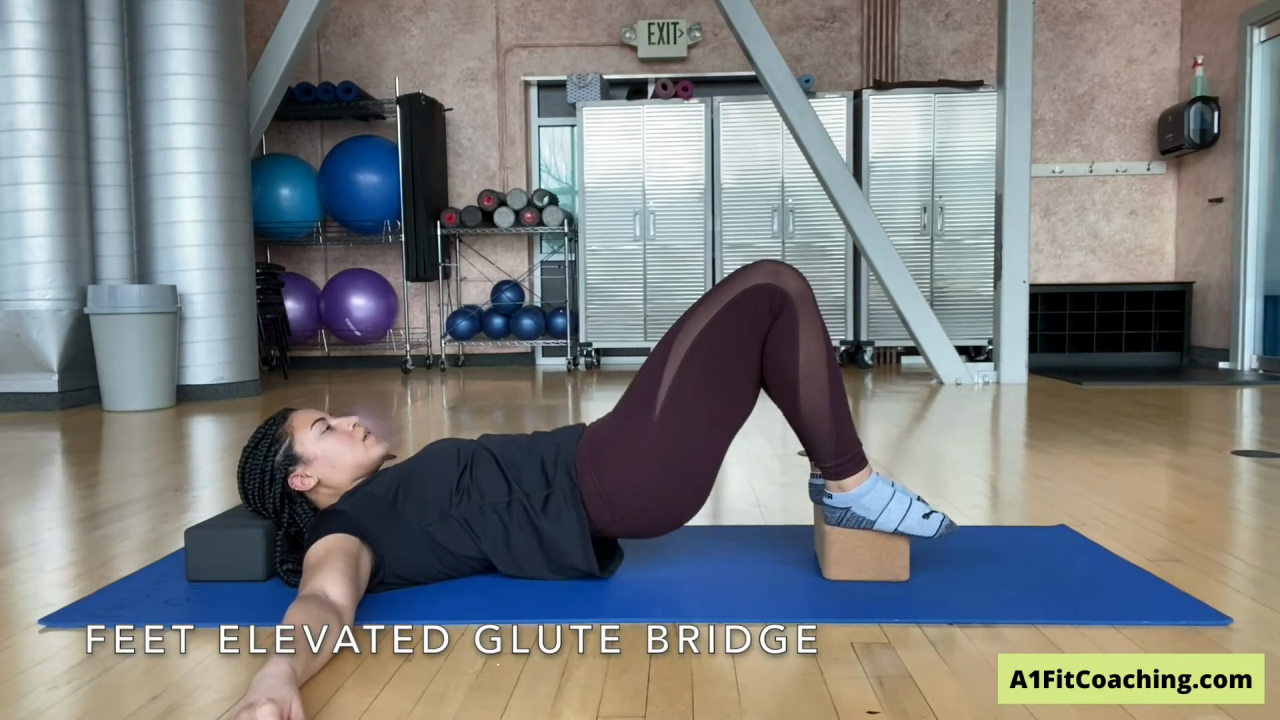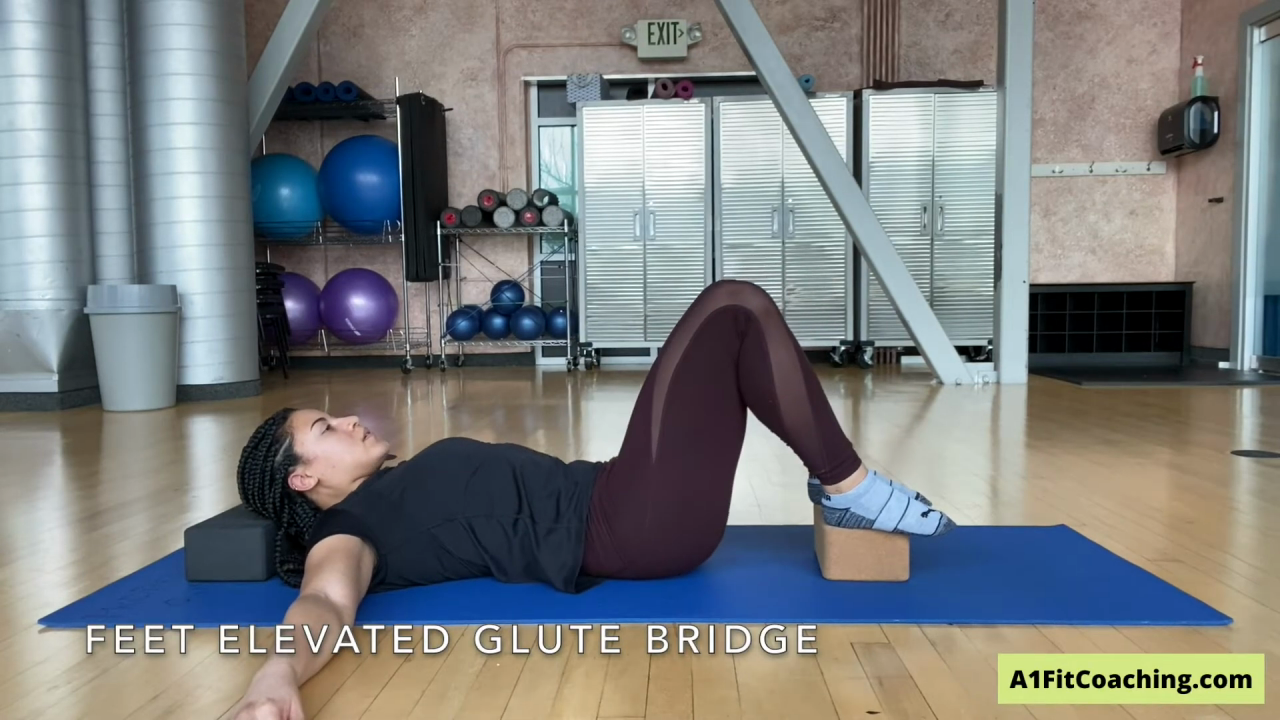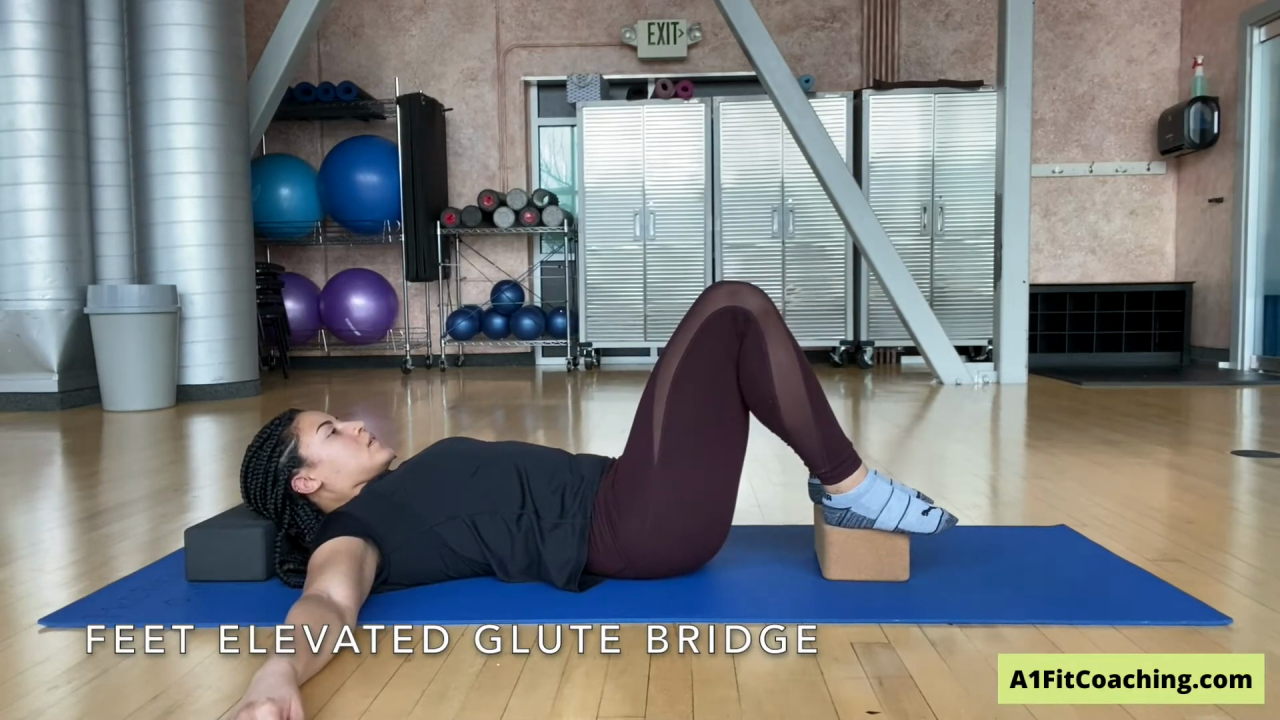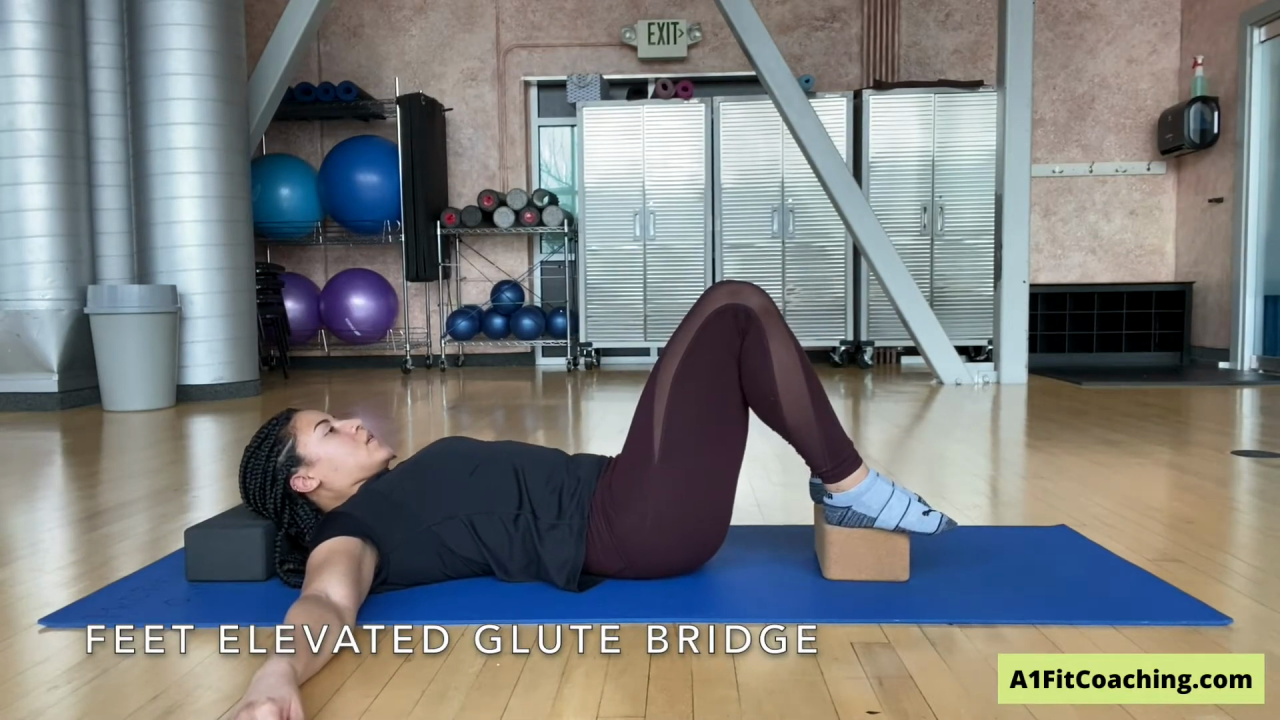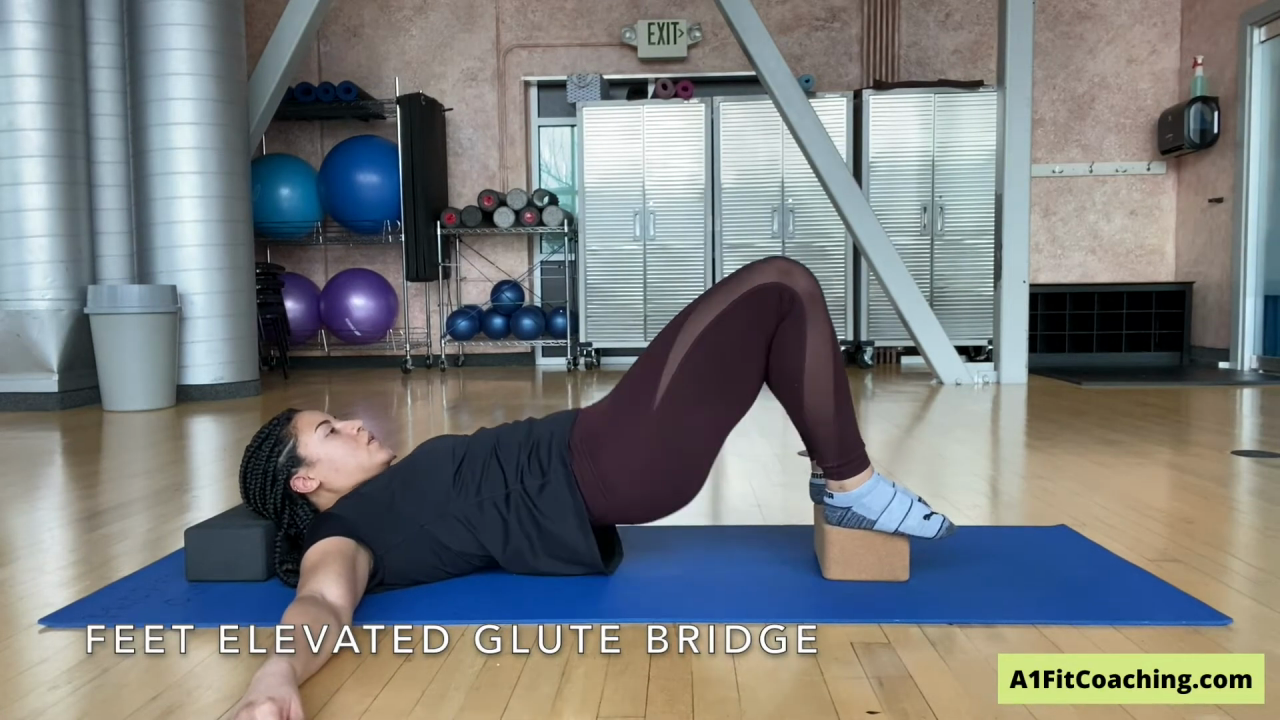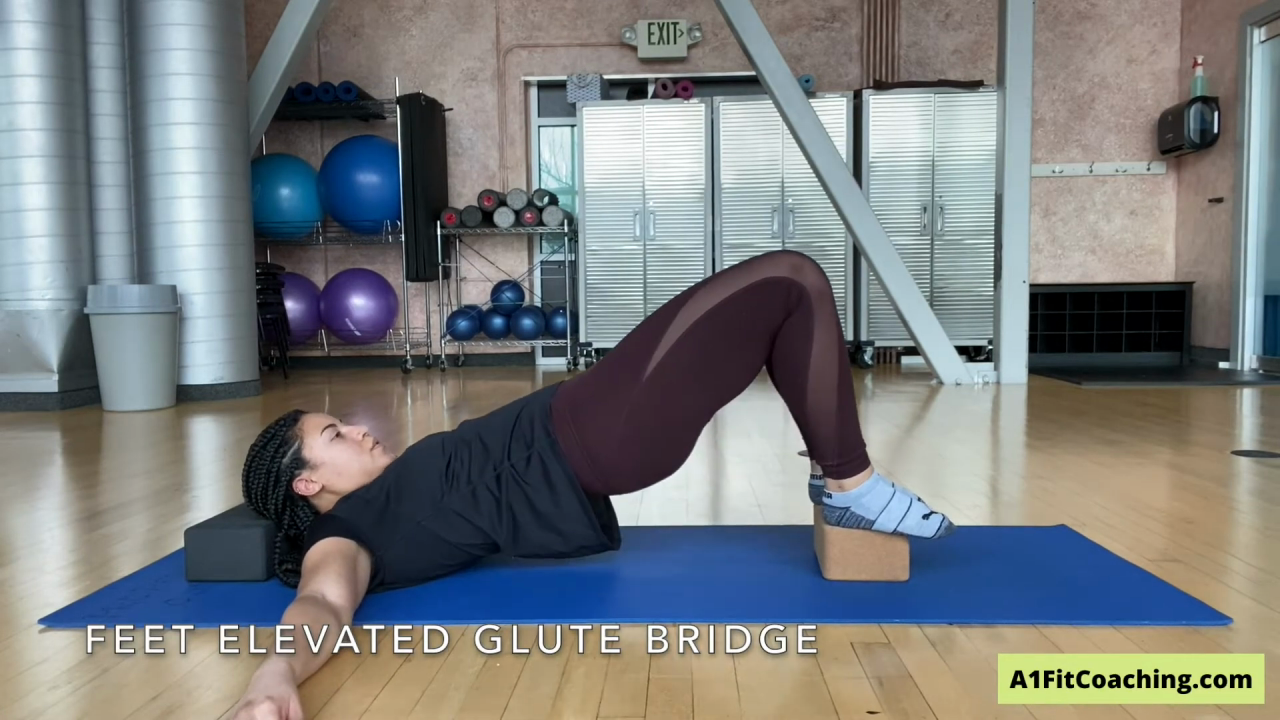
dt=0.5s
person 1, frame 1
left shoulder: (385, 499)
right shoulder: (343, 535)
right elbow: (325, 603)
left hip: (604, 475)
right hip: (629, 478)
left knee: (766, 297)
right knee: (771, 288)
left ankle: (845, 486)
right ankle: (852, 488)
person 1, frame 2
left shoulder: (385, 497)
right shoulder: (348, 533)
right elbow: (325, 603)
left hip: (604, 501)
right hip: (643, 525)
left knee: (736, 320)
right knee: (734, 309)
left ankle: (846, 489)
right ankle: (849, 490)
person 1, frame 3
left shoulder: (391, 500)
right shoulder: (351, 536)
right elbow: (328, 603)
left hip: (617, 500)
right hip: (646, 524)
left knee: (735, 316)
right knee: (733, 310)
left ankle: (847, 489)
right ankle: (850, 490)
person 1, frame 4
left shoulder: (388, 500)
right shoulder: (349, 535)
right elbow: (326, 603)
left hip: (612, 493)
right hip: (644, 524)
left knee: (737, 316)
right knee: (735, 309)
left ankle: (848, 489)
right ankle: (851, 489)
person 1, frame 5
left shoulder: (378, 505)
right shoulder: (343, 538)
right elbow: (323, 603)
left hip: (604, 461)
right hip: (624, 459)
left knee: (775, 293)
right knee: (783, 286)
left ankle: (845, 485)
right ankle: (852, 489)
person 1, frame 6
left shoulder: (375, 507)
right shoulder: (344, 538)
right elbow: (324, 603)
left hip: (592, 434)
left knee: (784, 289)
right knee: (791, 281)
left ankle: (844, 483)
right ankle: (850, 486)
